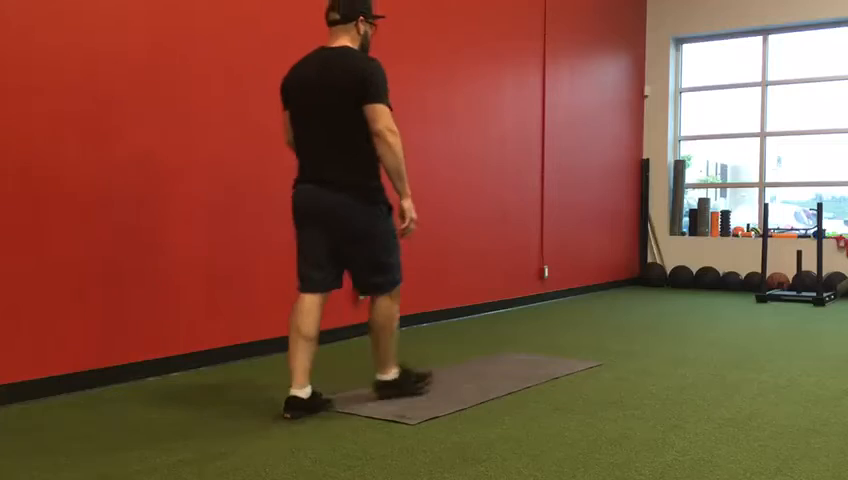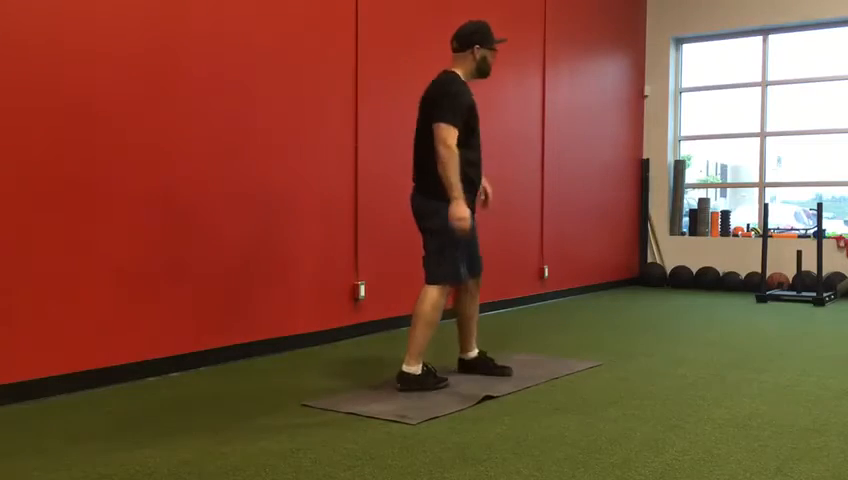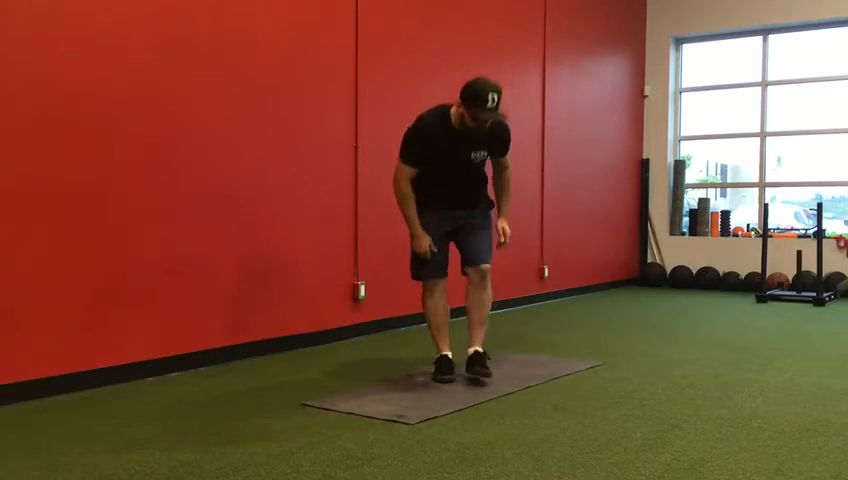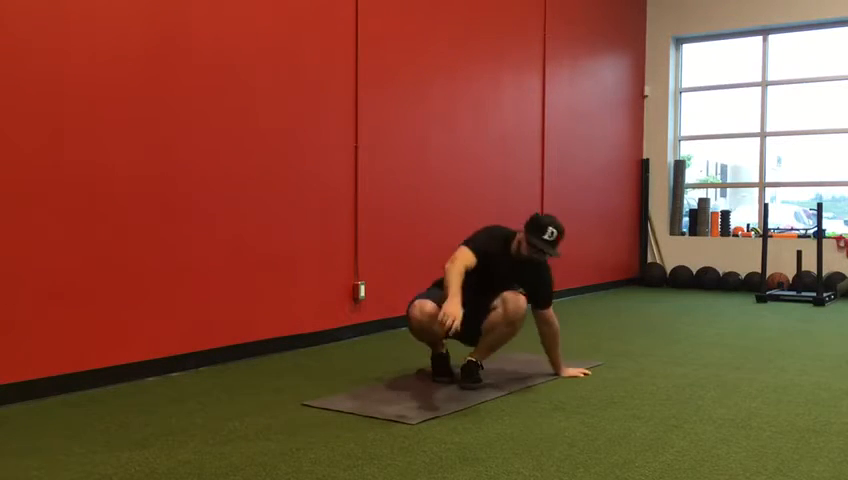
dt=1s
person 1, frame 1
left shoulder: (297, 73)
right shoulder: (365, 69)
left elbow: (292, 137)
right elbow: (384, 132)
right wrist: (405, 194)
left hip: (309, 193)
right hip: (358, 197)
left knee: (312, 291)
right knee: (384, 287)
left ankle: (299, 392)
right ankle: (388, 375)
person 1, frame 2
left shoulder: (452, 88)
right shoulder: (452, 90)
right elbow: (445, 146)
left wrist: (478, 178)
right wrist: (458, 201)
left hip: (450, 200)
right hip: (440, 203)
left knee: (470, 278)
right knee: (441, 282)
left ankle: (470, 355)
right ankle: (412, 369)
person 1, frame 3
left shoulder: (498, 129)
right shoulder: (426, 127)
left elbow: (502, 169)
right elbow: (401, 180)
left wrist: (503, 215)
right wrist: (417, 231)
left hip: (473, 208)
right hip: (431, 209)
left knee: (481, 271)
right knee: (433, 279)
left ankle: (476, 351)
right ankle: (443, 355)
person 1, frame 4
left shoulder: (539, 272)
right shoulder: (494, 239)
left elbow: (545, 320)
right elbow: (455, 264)
left wrist: (559, 368)
right wrist: (453, 302)
left hip: (488, 315)
right hip: (456, 303)
left knee: (516, 304)
right knee: (420, 312)
left ankle: (473, 362)
right ankle: (440, 355)
